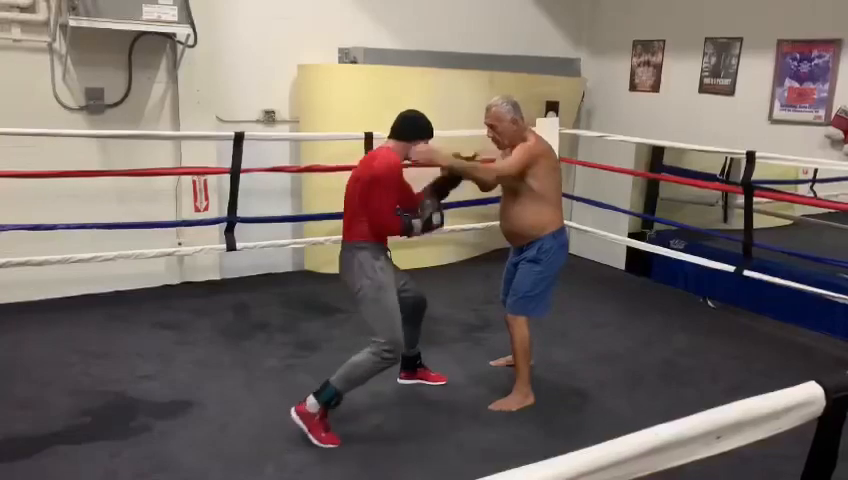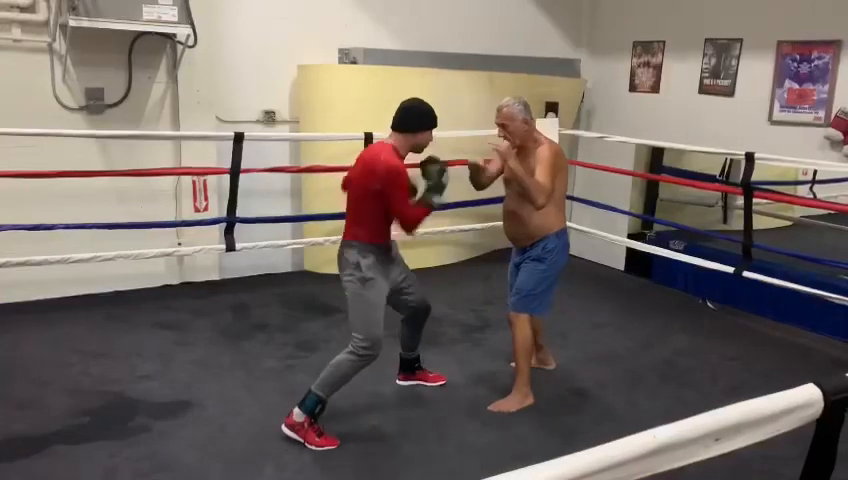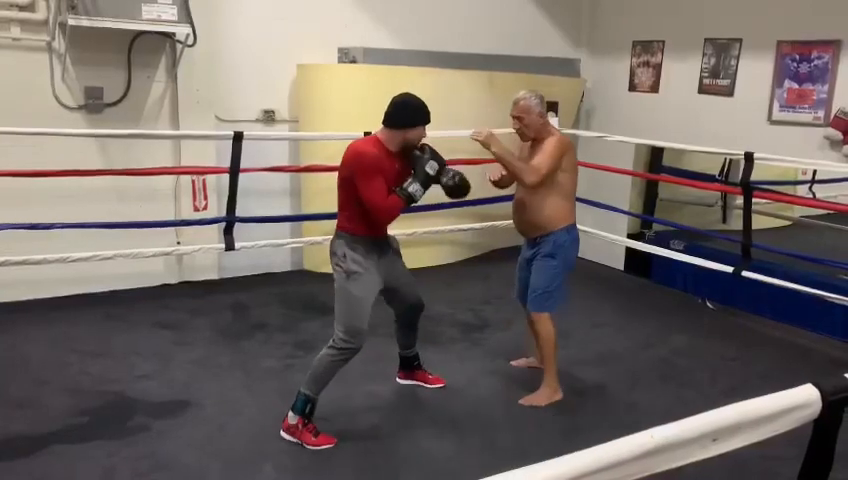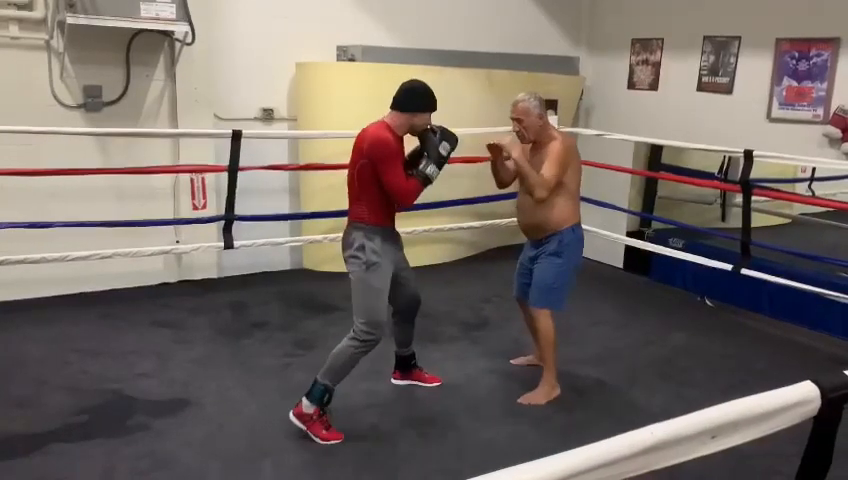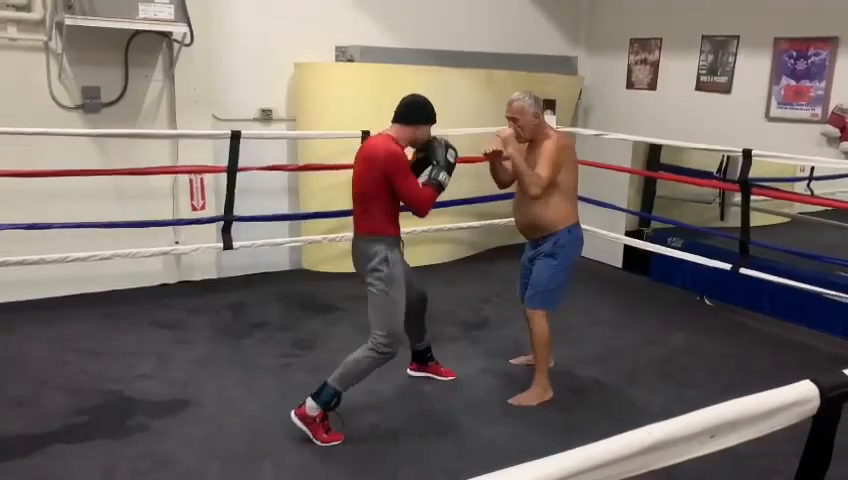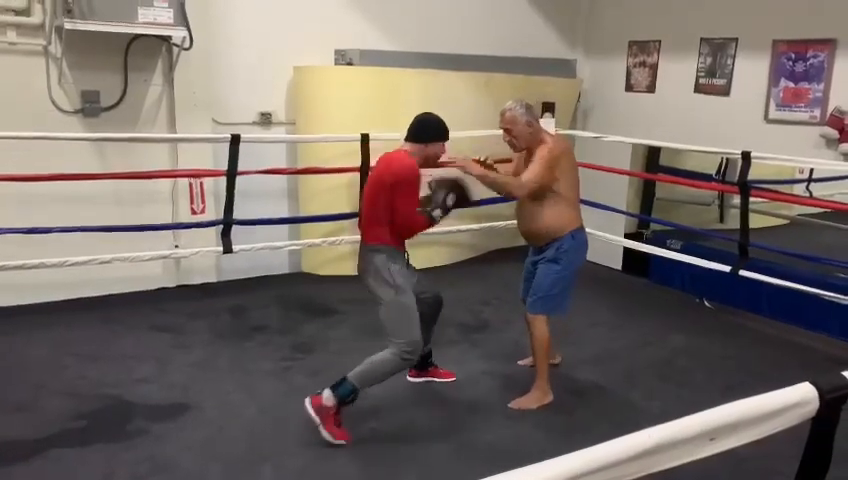
dt=0.3s
person 1, frame 1
left shoulder: (377, 159)
right shoulder: (388, 166)
left elbow: (414, 202)
right elbow: (386, 224)
left wrist: (450, 179)
right wrist: (426, 220)
left hip: (371, 256)
right hip: (365, 259)
left knee: (414, 302)
right knee: (388, 348)
left ankle: (412, 368)
right ankle: (313, 407)
person 1, frame 2
left shoulder: (378, 152)
right shoulder: (391, 166)
left elbow: (349, 184)
right elbow: (409, 223)
right wrist: (432, 191)
left hip: (384, 252)
right hip: (362, 257)
left knee: (418, 307)
right knee: (366, 346)
left ankle: (409, 370)
right ankle: (301, 417)
person 1, frame 3
left shoulder: (396, 152)
right shoulder: (364, 154)
left elbow: (398, 185)
right elbow: (385, 211)
left wrist: (439, 174)
right wrist: (419, 177)
left hip: (382, 246)
right hip: (354, 250)
left knee: (411, 304)
right knee: (348, 339)
left ankle: (409, 369)
right ankle: (296, 419)
person 1, frame 4
left shoulder: (389, 136)
right shoulder: (379, 140)
left elbow: (397, 175)
right elbow: (404, 196)
left wrist: (423, 152)
right wrist: (433, 160)
left hip: (386, 237)
right hip: (367, 241)
left knee: (409, 301)
right knee: (368, 331)
left ankle: (405, 368)
right ankle: (309, 407)
person 1, frame 5
left shoulder: (372, 145)
right shoulder: (392, 152)
right elbow: (421, 205)
left wrist: (419, 162)
right wrist: (443, 167)
left hip: (369, 243)
right hip: (381, 250)
left knee: (416, 298)
right knee: (385, 344)
left ankle: (422, 361)
right ankle: (313, 409)
person 1, frame 6
left shoulder: (389, 162)
right shoulder: (407, 168)
right elbow: (406, 227)
left wrist: (442, 198)
right wrist: (439, 206)
left hip: (381, 256)
right hip: (384, 261)
left knee: (431, 302)
right knee: (404, 350)
left ankle: (423, 367)
right ankle: (328, 401)
person 2, frame 1
left shoulder: (533, 149)
right shoulder: (512, 148)
left elbow: (488, 175)
right elbow: (488, 181)
left wrist: (435, 158)
right wrist: (468, 167)
left hip: (545, 246)
right hip: (524, 244)
left knee: (516, 314)
right knee: (510, 304)
left ankle: (522, 392)
right ankle: (520, 356)
person 2, frame 2
left shoulder: (546, 151)
right shoulder: (512, 150)
left elbow: (539, 198)
right elbow: (481, 183)
left wrist: (512, 165)
right wrist: (477, 168)
left hip: (547, 246)
right hip: (524, 245)
left knee: (518, 312)
right knee: (524, 306)
left ankle: (522, 392)
right ankle: (542, 356)
person 2, frame 3
left shoulder: (557, 143)
right shoulder: (528, 143)
left elbow: (530, 178)
right elbow: (512, 177)
left wrist: (497, 148)
right wrist: (498, 177)
left hip: (556, 241)
right hip: (534, 240)
left knee: (539, 310)
right knee: (526, 300)
left ankle: (551, 387)
right ankle: (541, 356)
person 2, frame 4
left shoulder: (559, 146)
right shoulder: (528, 145)
left elbow: (541, 191)
right elbow: (504, 182)
left wrist: (517, 157)
right wrist: (498, 158)
left hip: (561, 240)
right hip: (536, 239)
left knee: (541, 307)
right knee: (524, 298)
left ankle: (549, 384)
right ankle: (541, 353)
person 2, frame 5
left shoulder: (555, 145)
right shoulder: (527, 144)
left elbow: (534, 188)
right elbow: (505, 182)
left wrist: (513, 153)
right wrist: (496, 161)
left hip: (560, 241)
right hip: (536, 240)
left knee: (535, 309)
right knee: (528, 302)
left ankle: (541, 386)
right ankle: (540, 354)
person 2, frame 6
left shoulder: (550, 151)
right shoulder: (525, 151)
left elbow: (520, 190)
right elbow: (511, 186)
left wrist: (477, 172)
right wrist: (491, 172)
left hip: (563, 244)
right hip: (540, 243)
left knee: (536, 313)
right knee: (531, 302)
left ankle: (541, 389)
right ankle: (548, 354)
